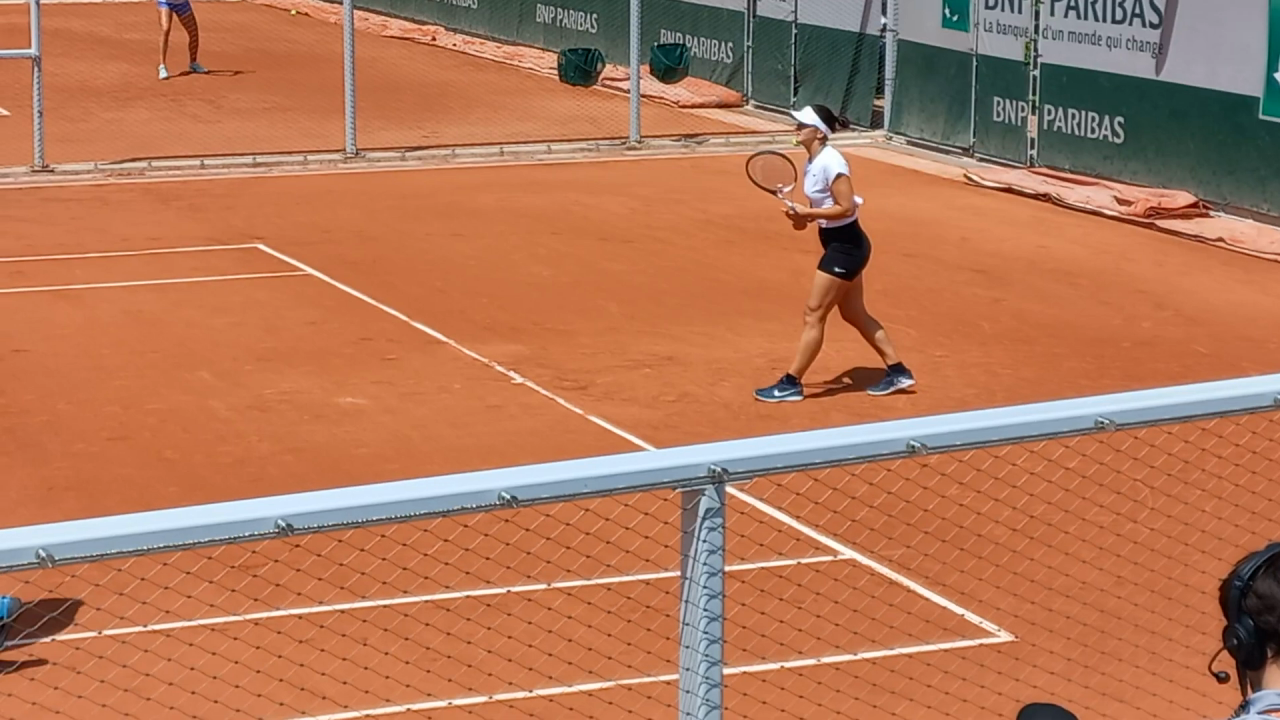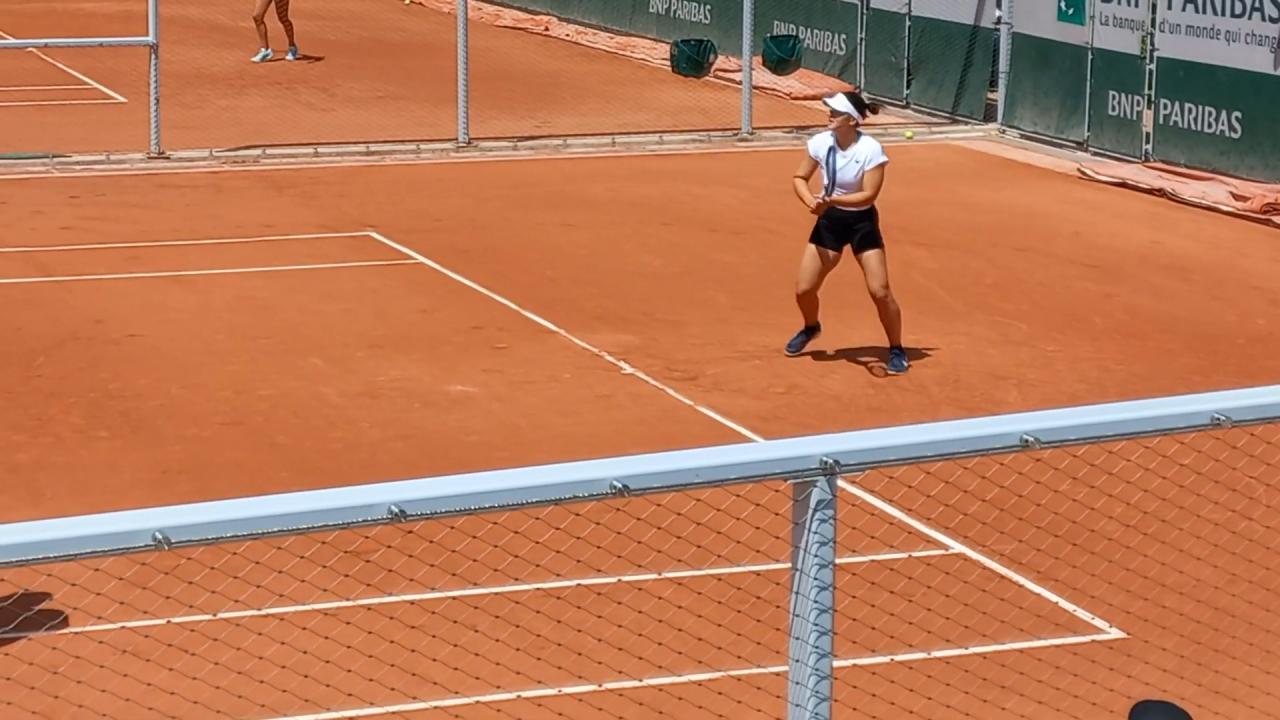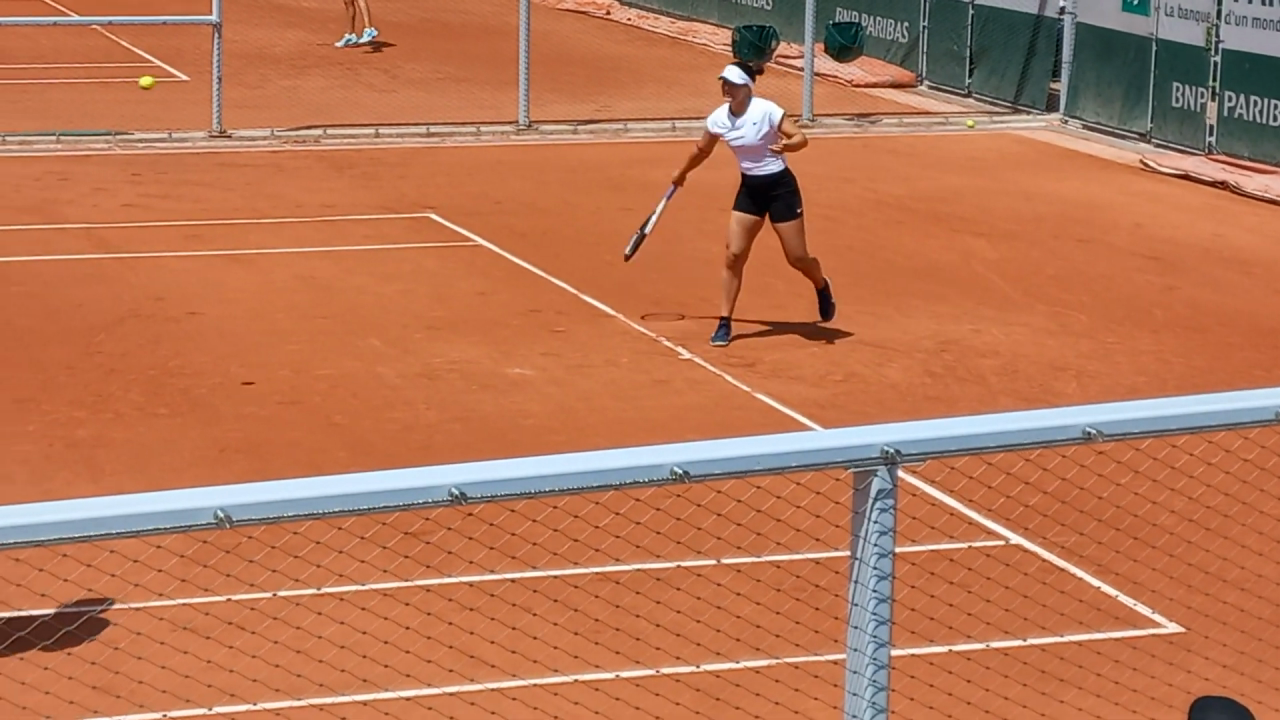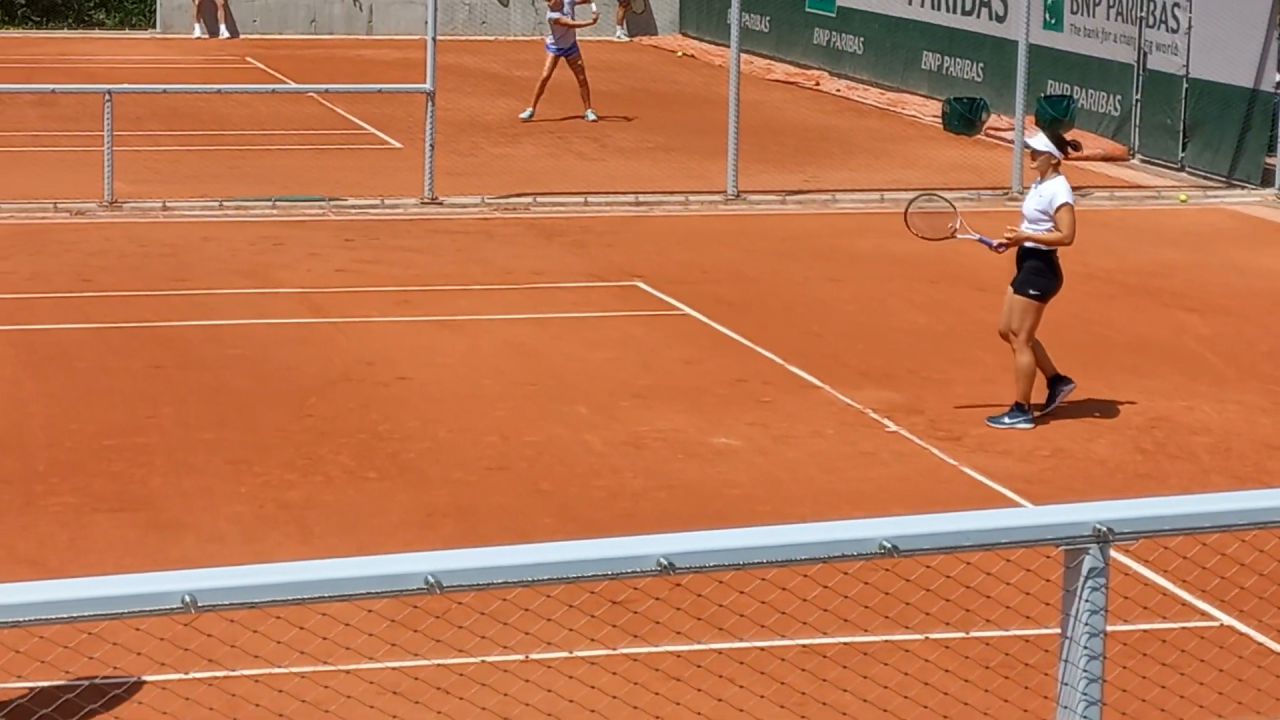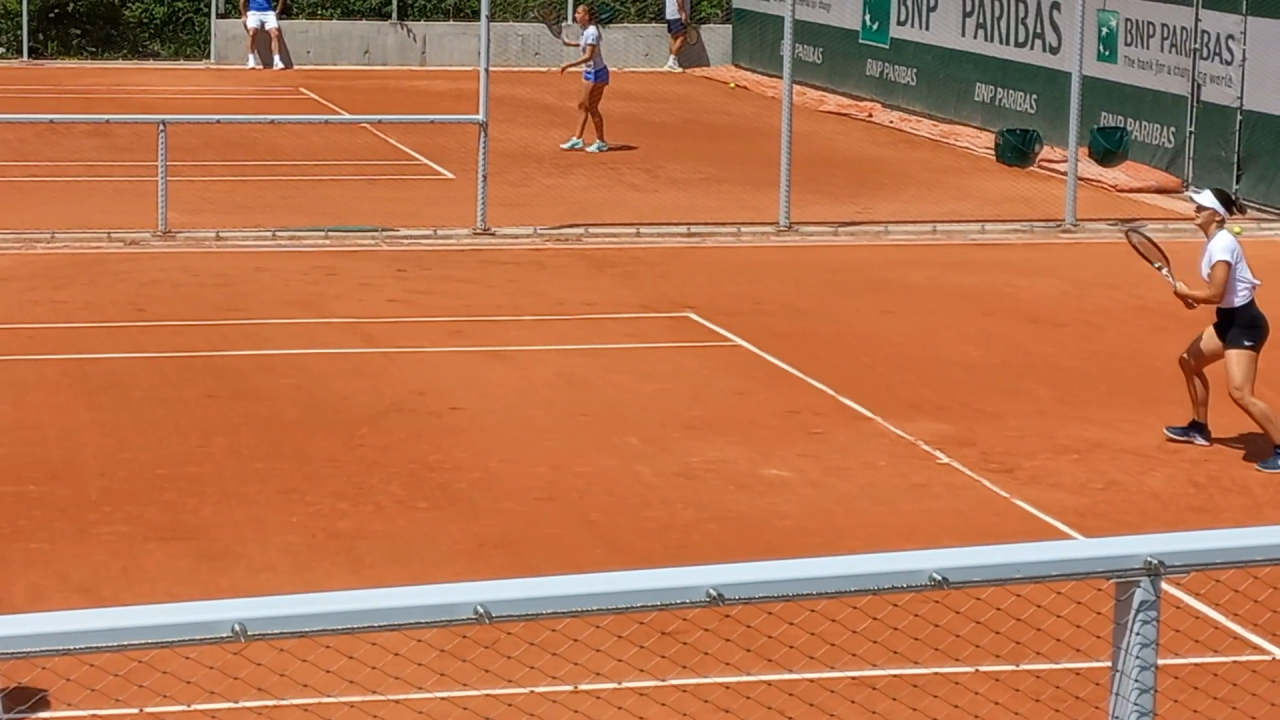
dt=1s
person 1, frame 1
left shoulder: (830, 163)
right shoulder: (812, 161)
left elbow: (845, 208)
left wrist: (808, 213)
right wrist: (802, 215)
left hip: (846, 245)
right hip: (843, 244)
left knee: (813, 314)
right knee: (854, 313)
left ankle: (792, 383)
right ankle: (898, 372)
person 1, frame 2
left shoulder: (872, 151)
right shoulder: (819, 143)
left elbow: (868, 196)
right elbow: (799, 178)
left wrist: (835, 202)
right wrist: (812, 201)
left hip: (862, 223)
right hip: (829, 222)
left knee: (880, 292)
right knee: (804, 289)
left ankle: (896, 349)
right ankle: (810, 328)
person 1, frame 3
left shoulder: (767, 110)
right shoulder: (718, 118)
left elbow: (801, 139)
right elbow: (702, 151)
left wrist: (785, 145)
right wrist: (681, 173)
left hip: (779, 187)
right hip: (750, 188)
left knee: (797, 258)
right knee: (733, 256)
left ankle: (822, 287)
right ankle: (724, 323)
person 1, frame 4
left shoulder: (1059, 190)
right shoulder: (1040, 183)
left elbow: (1066, 237)
left wrist: (1025, 236)
right wrist: (1014, 238)
left hip: (1040, 269)
right hip: (1029, 266)
left knee: (1019, 339)
right knee: (1009, 332)
left ankle: (1022, 411)
right ankle: (1057, 382)
person 1, frame 5
left shoulder: (1221, 247)
right shoulder: (1217, 241)
left elbow: (1214, 293)
left wrist: (1186, 293)
right wrist: (1189, 296)
left hip: (1245, 324)
right hip: (1231, 320)
left knee: (1242, 394)
right knee: (1188, 359)
right ankle: (1199, 427)
